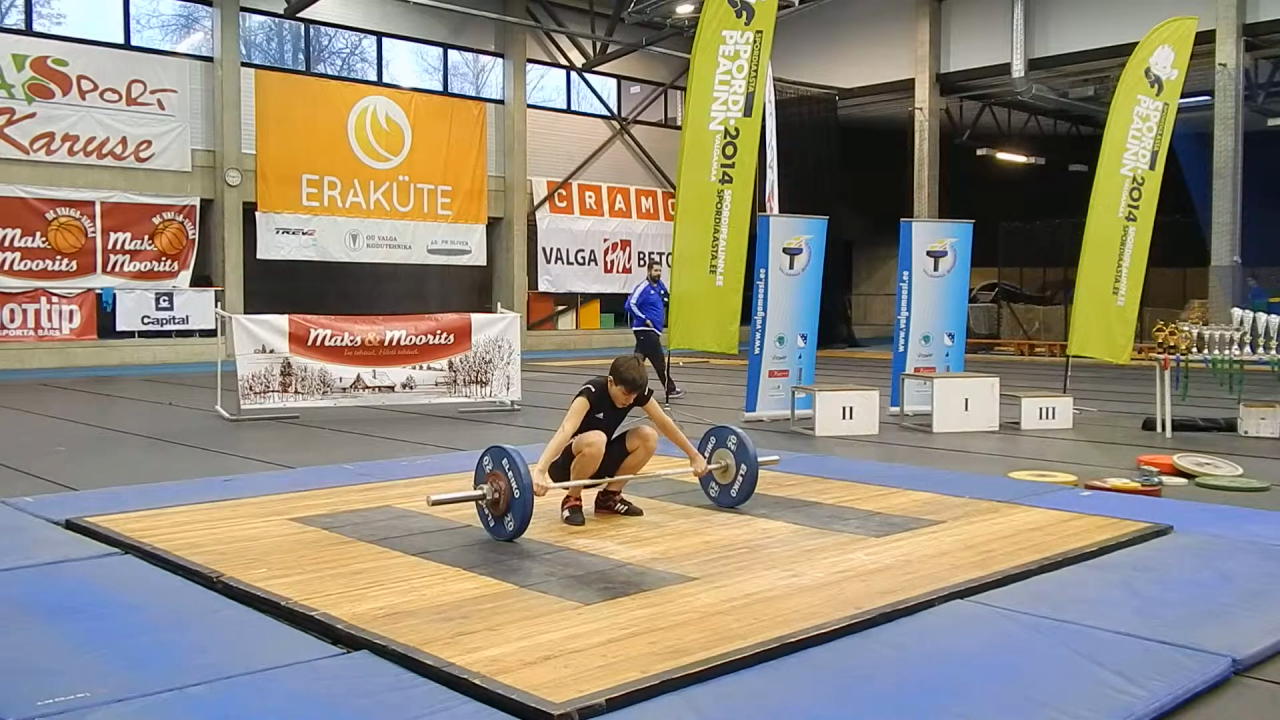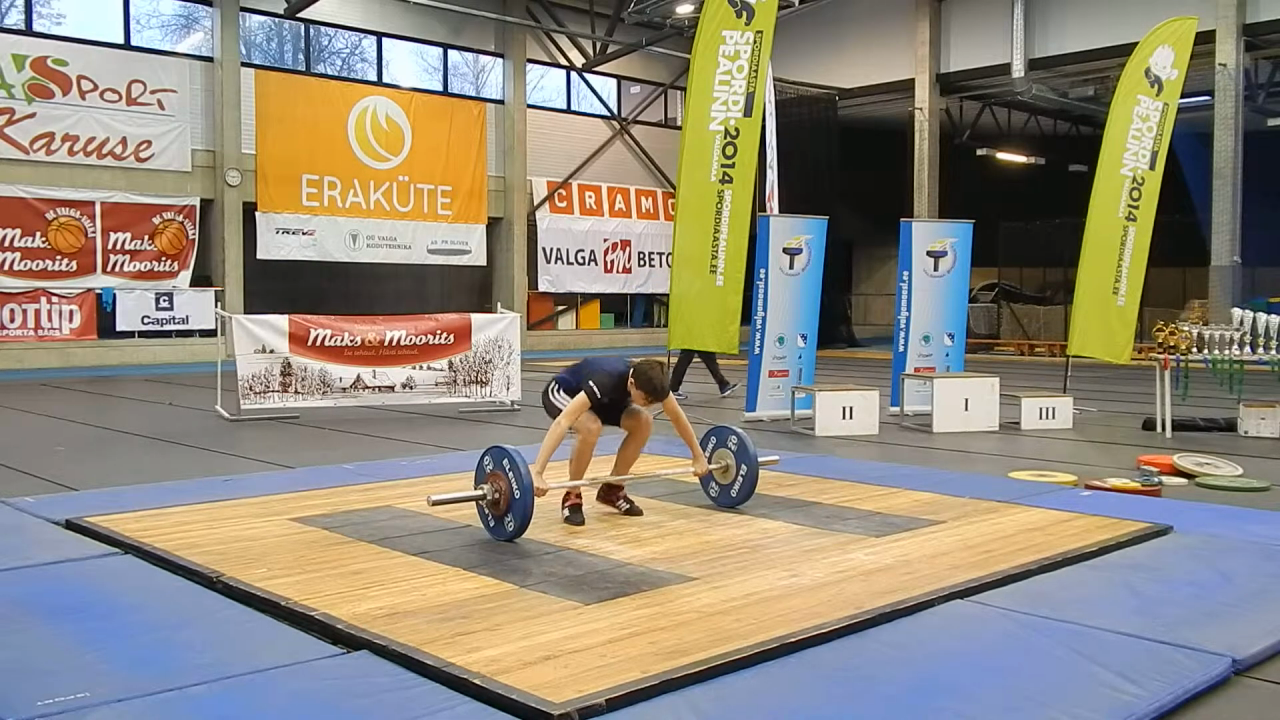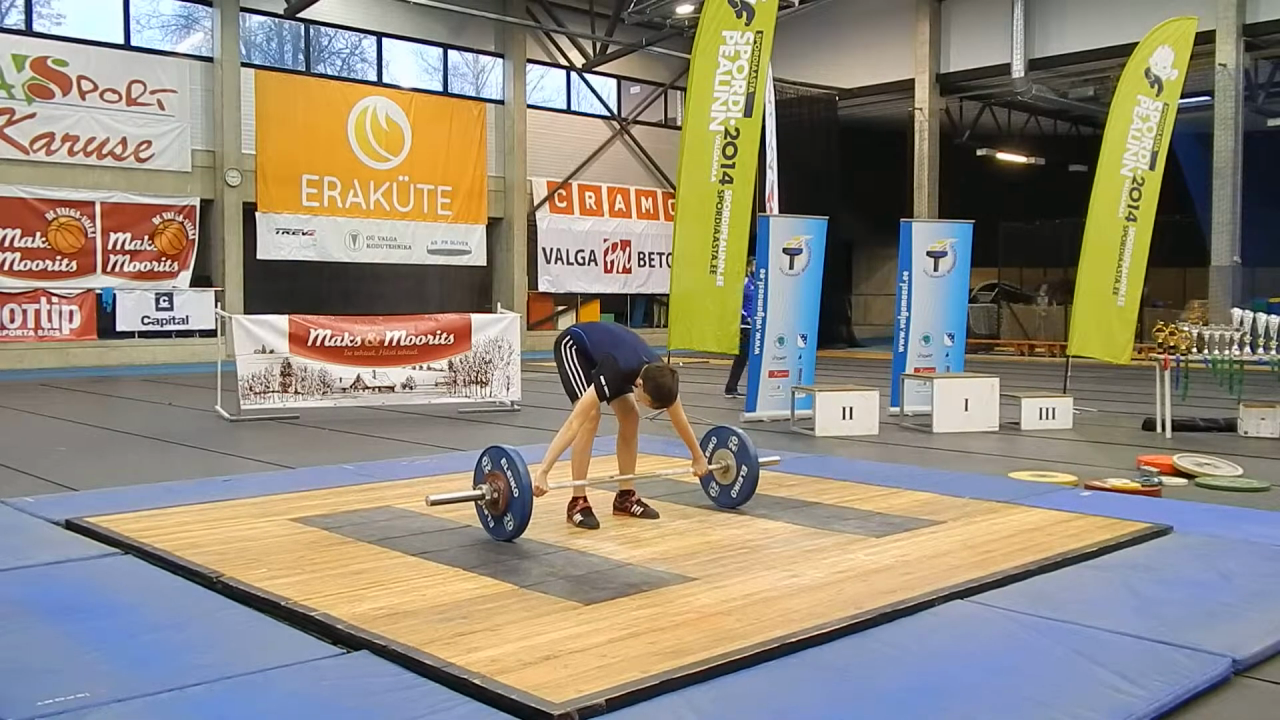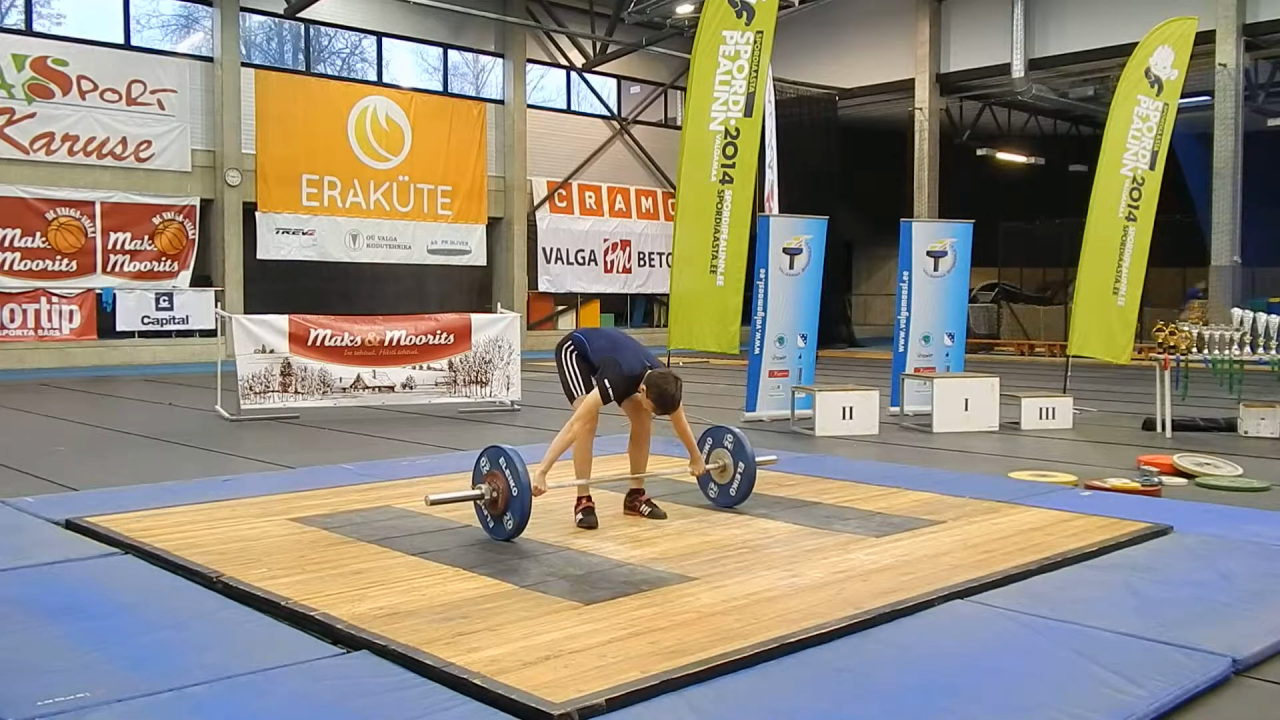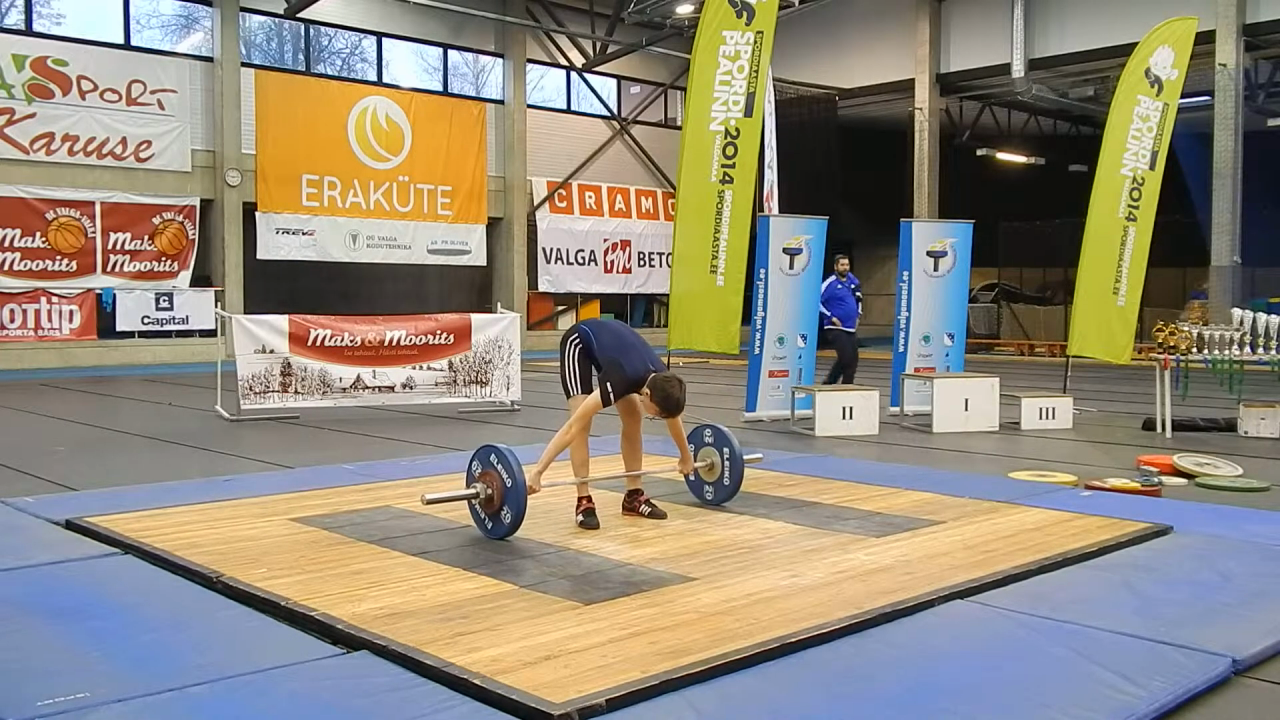
dt=0.5s
person 1, frame 1
left shoulder: (637, 390)
right shoulder: (592, 391)
left elbow: (664, 422)
right elbow: (566, 429)
left wrist: (694, 456)
right wrist: (539, 471)
left hip: (597, 462)
right hip: (565, 464)
left knee: (649, 437)
right knee: (596, 440)
left ankle: (609, 496)
right ankle: (572, 500)
person 1, frame 2
left shoulder: (649, 383)
right shoulder: (605, 382)
left elbow: (677, 415)
right elbow: (562, 422)
left wrist: (699, 456)
right wrist: (537, 473)
right hip: (561, 391)
left knee: (643, 423)
right knee: (590, 427)
left ankle: (612, 489)
right ankle: (572, 497)
person 1, frame 3
left shoulder: (659, 375)
right shoulder: (615, 372)
left elbow: (679, 418)
right elbow: (574, 423)
left wrist: (698, 457)
right wrist: (542, 472)
left hip: (602, 344)
right hip: (573, 345)
left knee: (630, 418)
right knee: (590, 417)
left ankle: (625, 496)
right ankle: (578, 502)
person 1, frame 4
left shoulder: (663, 381)
right shoulder: (619, 378)
left elbow: (680, 421)
right elbow: (574, 426)
left wrist: (696, 458)
right wrist: (541, 471)
left hip: (605, 347)
right hip: (574, 350)
left knee: (642, 419)
right knee: (588, 420)
left ankle: (635, 495)
right ankle: (583, 501)
person 1, frame 5
left shoulder: (664, 382)
right shoulder: (621, 380)
left elbow: (674, 421)
right elbow: (573, 426)
left wrist: (686, 457)
right wrist: (537, 471)
left hip: (610, 338)
right hip: (579, 341)
left knee: (633, 417)
right knee: (583, 421)
left ankle: (634, 495)
right ankle: (584, 501)
